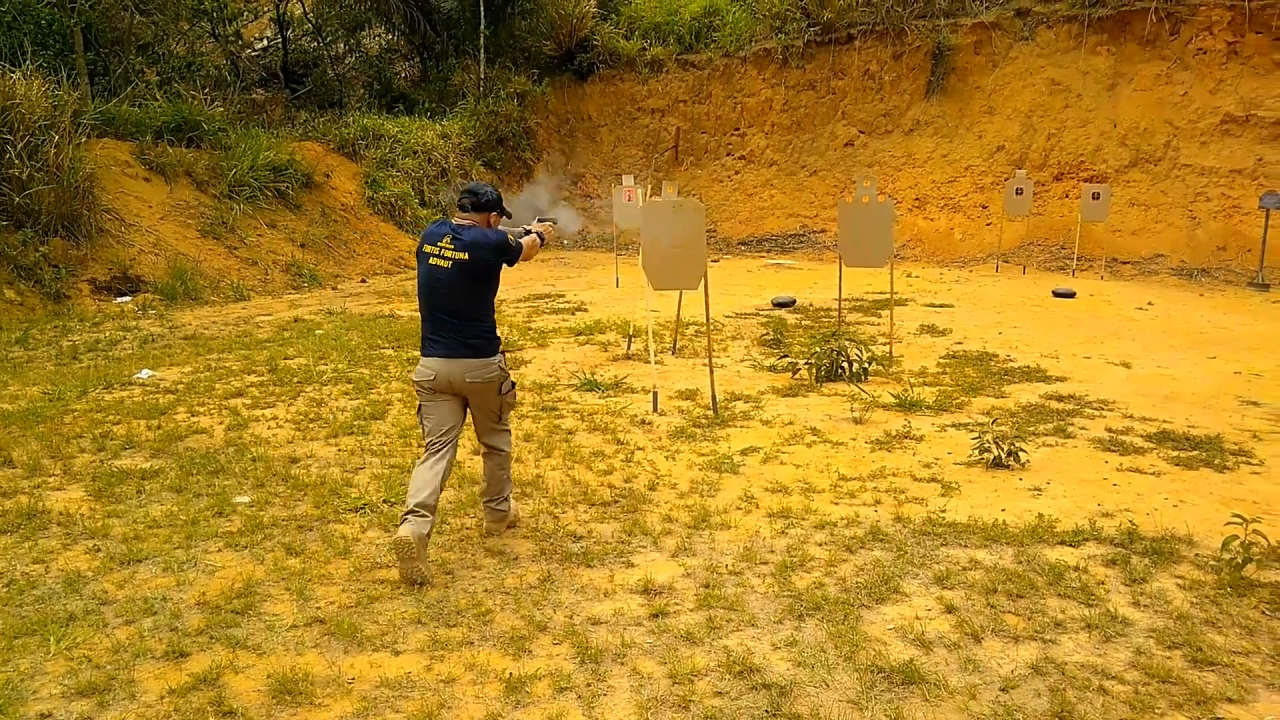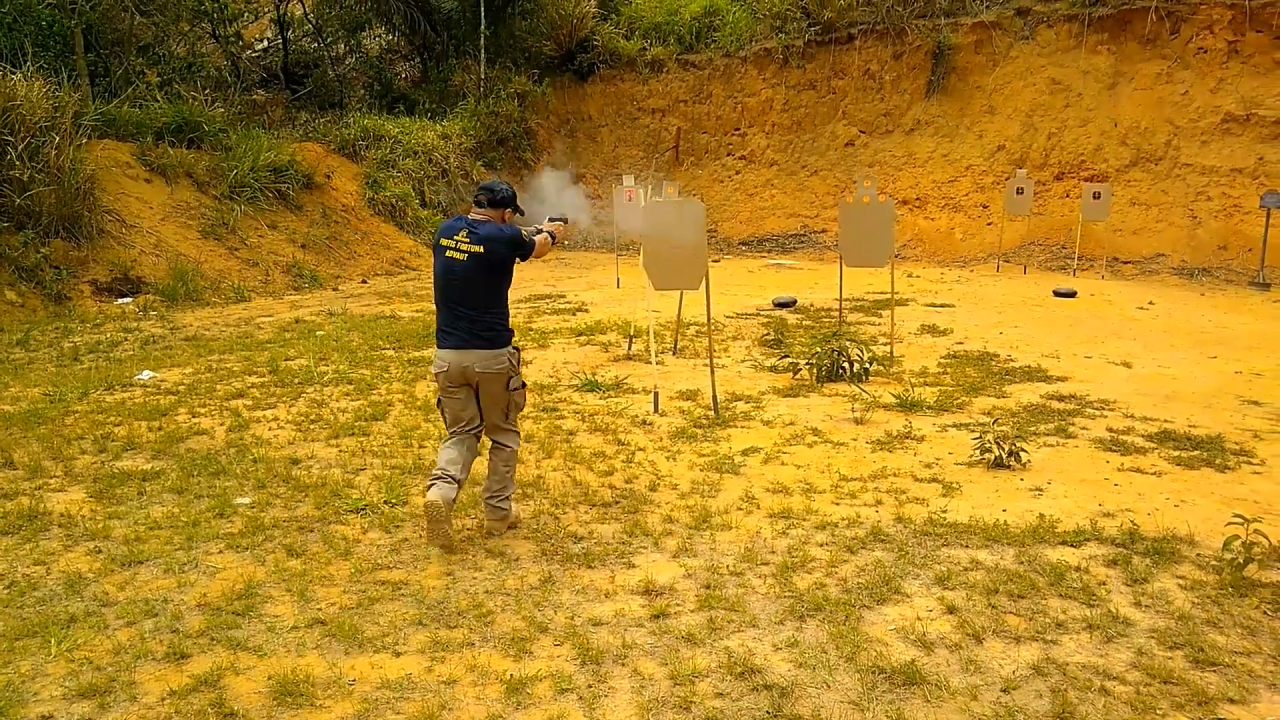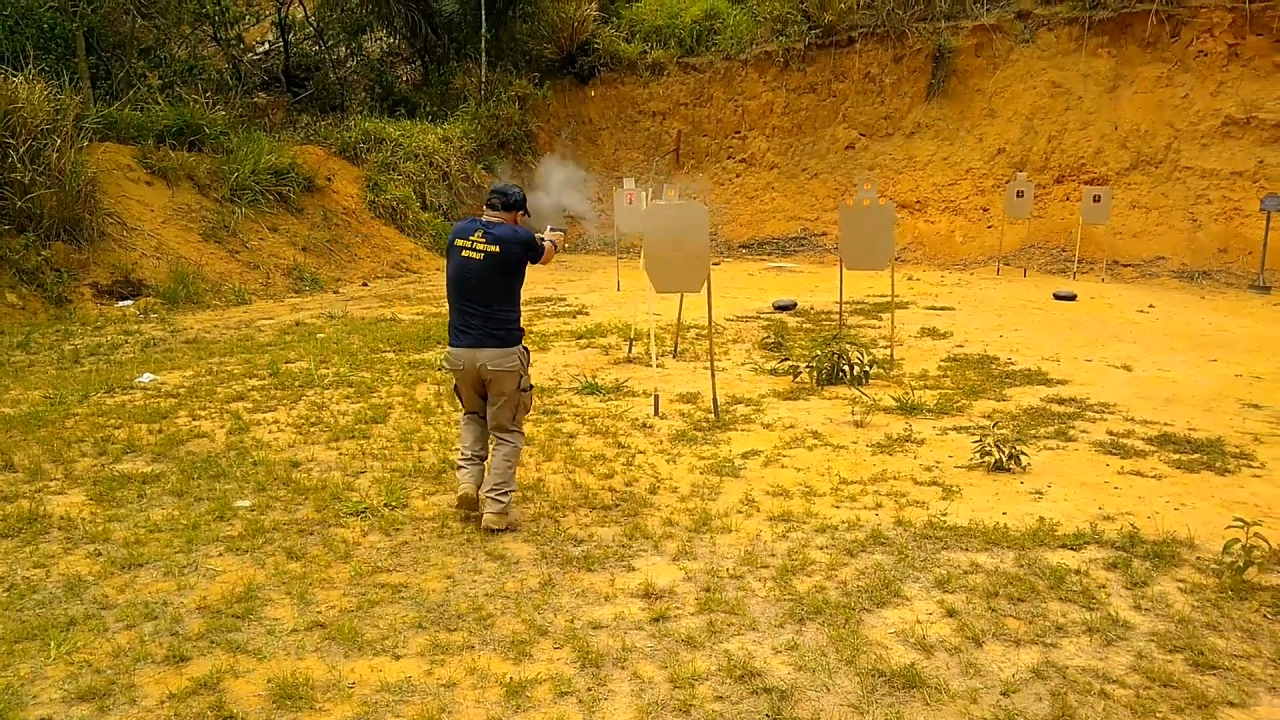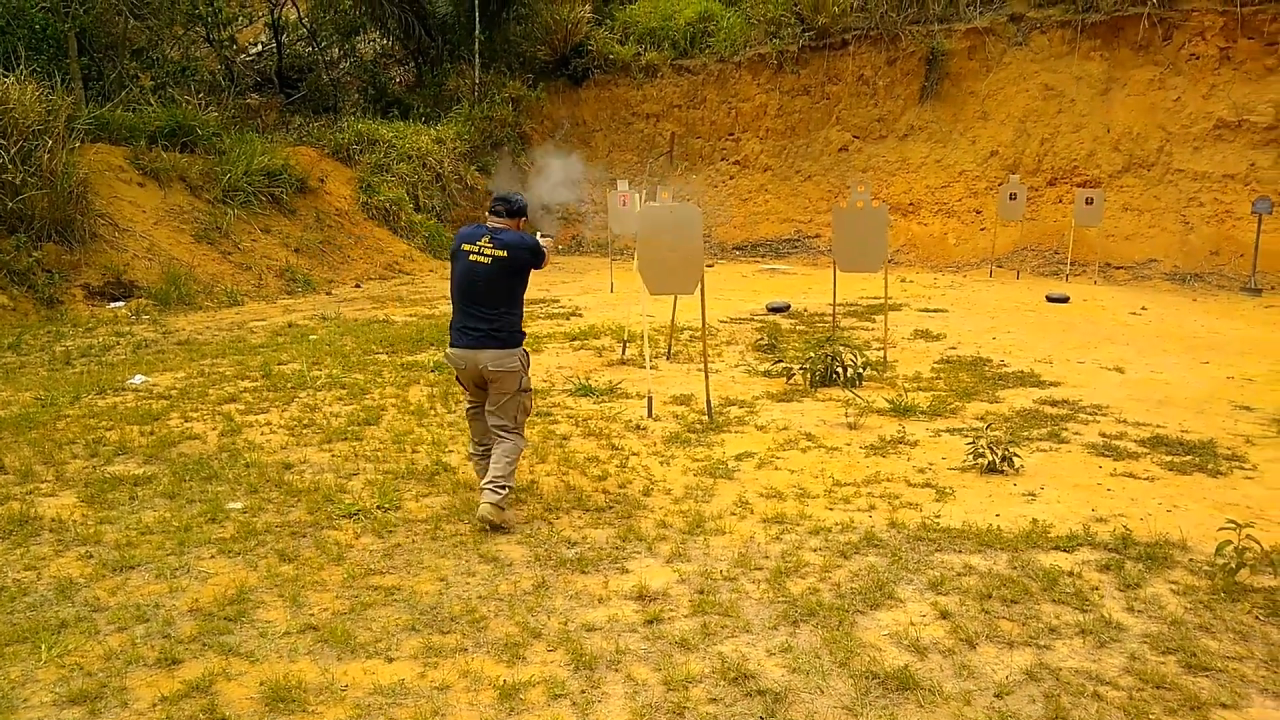
dt=0.1s
person 1, frame 1
left shoulder: (431, 235)
right shoulder: (491, 242)
right elbow: (525, 252)
left wrist: (516, 237)
right wrist: (538, 235)
left hip: (433, 365)
right hip: (480, 364)
left knee: (435, 451)
right knee: (495, 439)
left ankle: (414, 528)
right ankle: (498, 513)
person 1, frame 2
left shoulder: (446, 230)
right shoulder: (505, 237)
right elbow: (538, 249)
right wrist: (549, 233)
left hip: (449, 354)
right hip: (492, 355)
left knee: (460, 433)
right knee: (503, 435)
left ankle: (441, 492)
right ankle: (498, 513)
person 1, frame 3
left shoulder: (459, 232)
right shoulder: (518, 239)
right elbow: (545, 255)
right wrist: (553, 241)
left hip: (460, 351)
right hip: (502, 352)
left knee: (474, 418)
right knee: (506, 430)
left ankle: (468, 482)
right ankle: (497, 507)
person 1, frame 4
left shoulder: (463, 237)
right shoulder: (522, 245)
right elbow: (543, 259)
right wrist: (543, 246)
left hip: (461, 350)
right hip: (503, 353)
left knee: (477, 405)
right knee: (507, 430)
left ankle: (485, 472)
right ankle: (493, 501)
